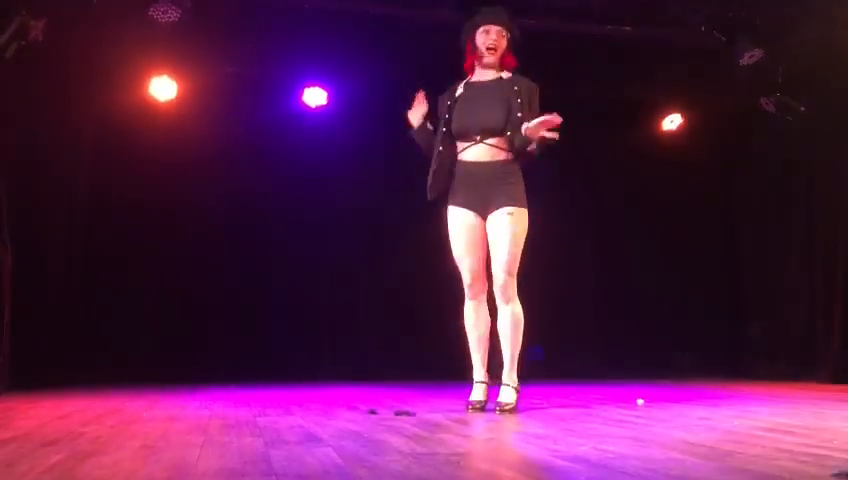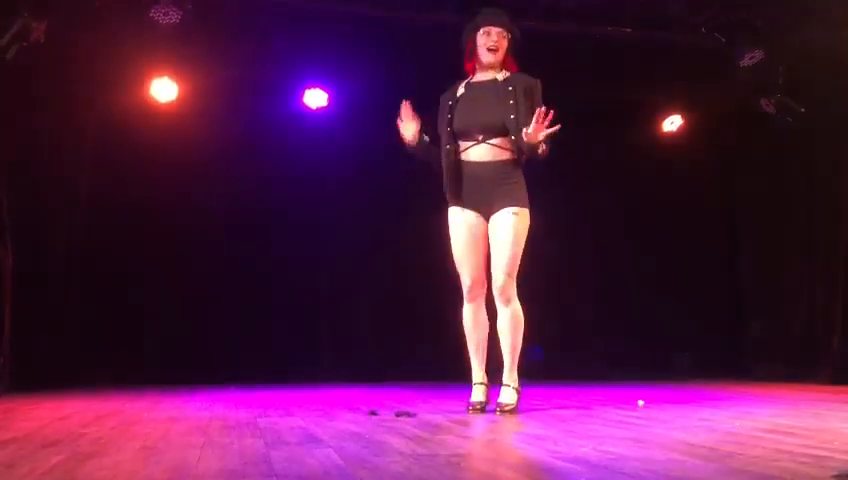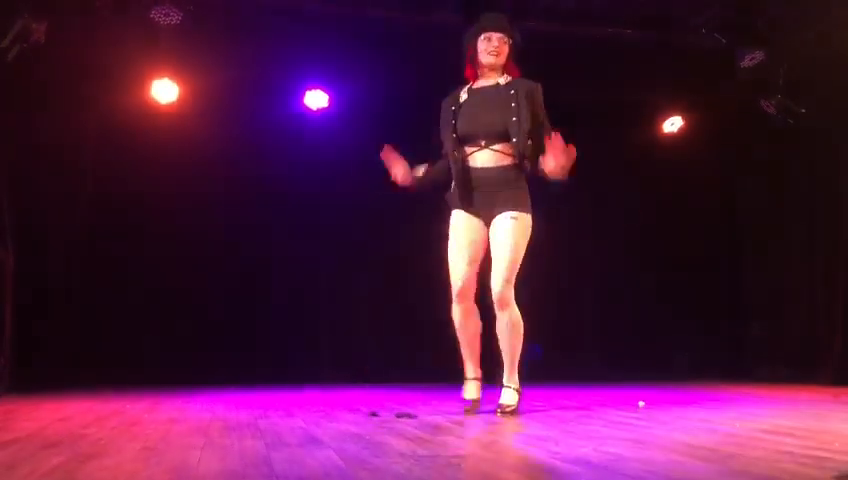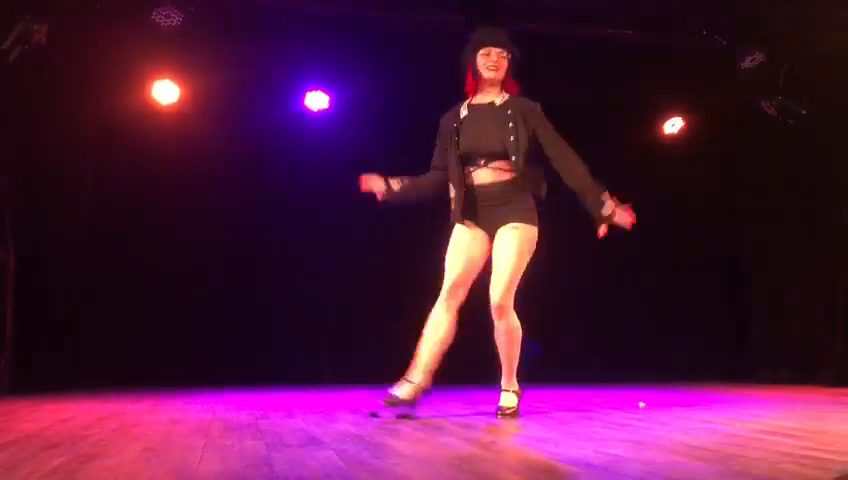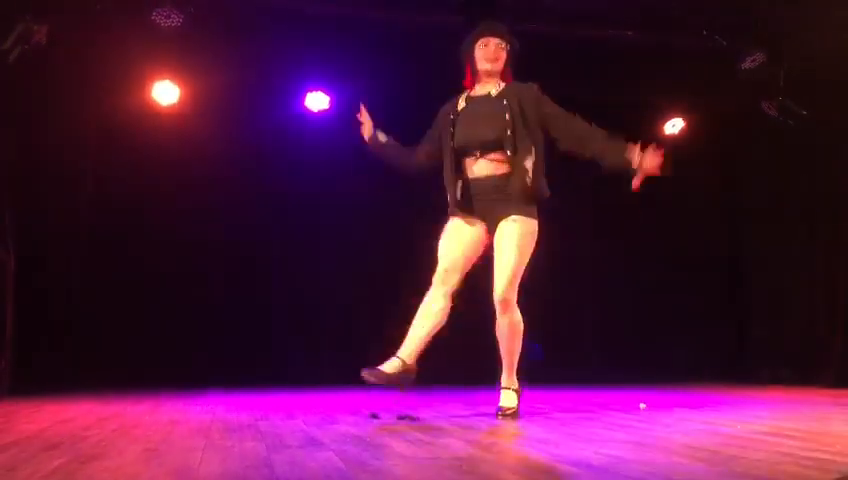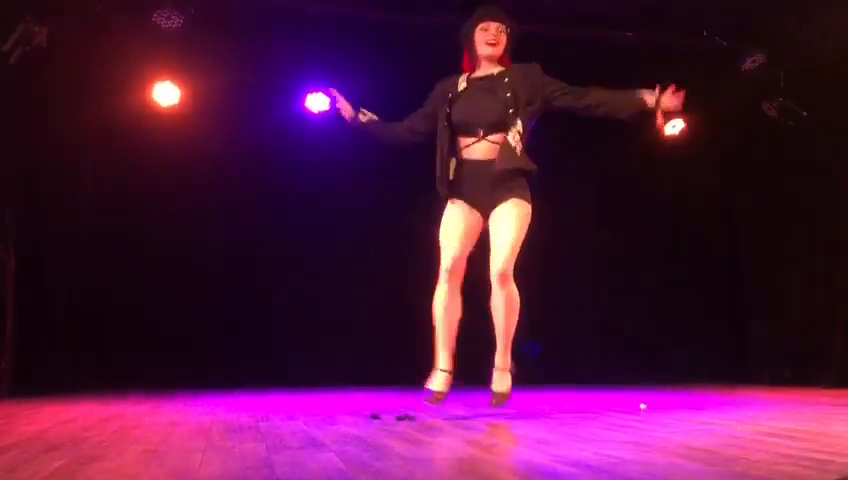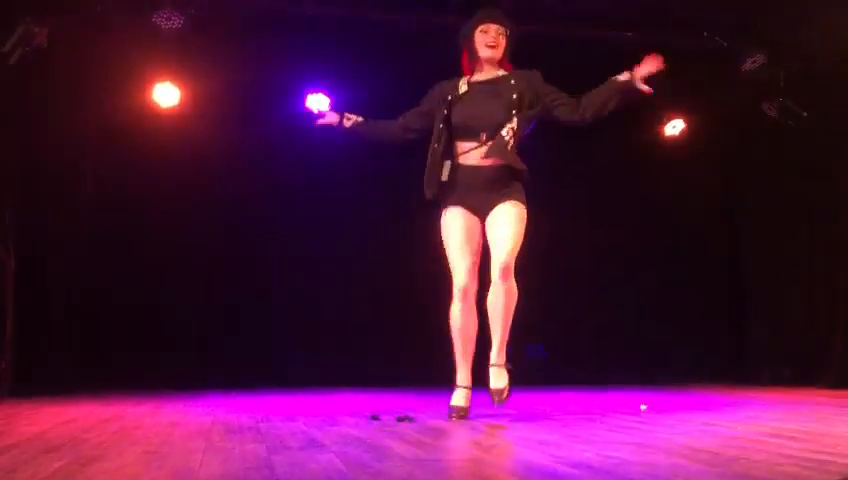
dt=0.1s
person 1, frame 1
left shoulder: (520, 87)
right shoulder: (453, 96)
left elbow: (527, 147)
left wrist: (532, 136)
right wrist: (420, 127)
left hip: (506, 192)
right hip: (463, 195)
left knee: (504, 286)
right knee: (473, 287)
left ankle: (510, 382)
right ankle: (480, 381)
person 1, frame 2
left shoulder: (524, 86)
right shoulder: (453, 95)
left elbow: (531, 149)
right elbow: (444, 155)
left wrist: (533, 141)
right wrist: (414, 139)
left hip: (507, 192)
right hip: (464, 195)
left knee: (503, 287)
right knee: (472, 289)
left ankle: (509, 383)
right ankle: (478, 382)
person 1, frame 3
left shoulder: (526, 92)
right shoulder: (456, 100)
left elbow: (540, 149)
right elbow: (451, 161)
left wrist: (551, 165)
right wrist: (413, 176)
left hip: (510, 197)
right hip: (467, 201)
left knee: (501, 293)
right knee: (461, 291)
left ankle: (510, 385)
right ankle: (473, 377)
person 1, frame 4
left shoulder: (524, 108)
right shoulder: (454, 119)
left elbow: (562, 156)
right elbow: (441, 177)
left wrist: (603, 205)
right wrist: (390, 187)
left hip: (515, 211)
right hip: (472, 216)
left knee: (500, 301)
right knee: (450, 292)
left ankle: (510, 388)
right ankle: (416, 379)
person 1, frame 5
left shoulder: (524, 97)
right shoulder: (452, 110)
left elbow: (575, 133)
right elbow: (421, 158)
left wrist: (629, 158)
right wrist: (376, 139)
left hip: (515, 205)
right hip: (469, 208)
left knee: (503, 295)
right knee: (443, 278)
left ankle: (510, 386)
right ankle: (403, 361)
person 1, frame 6
left shoulder: (525, 78)
right shoulder: (449, 89)
left elbow: (584, 100)
right elbow: (409, 130)
left wrist: (644, 100)
right wrist: (359, 117)
left hip: (508, 188)
right hip: (463, 191)
left knee: (501, 272)
right knee: (449, 268)
left ankle: (502, 364)
right ankle: (442, 367)
person 1, frame 7
left shoulder: (525, 85)
right shoulder: (446, 92)
left elbow: (578, 111)
right elbow: (403, 128)
left wrist: (624, 82)
right wrist: (350, 121)
left hip: (504, 194)
right hip: (459, 197)
left knee: (503, 267)
right knee: (463, 285)
left ankle: (497, 363)
right ankle: (462, 384)
